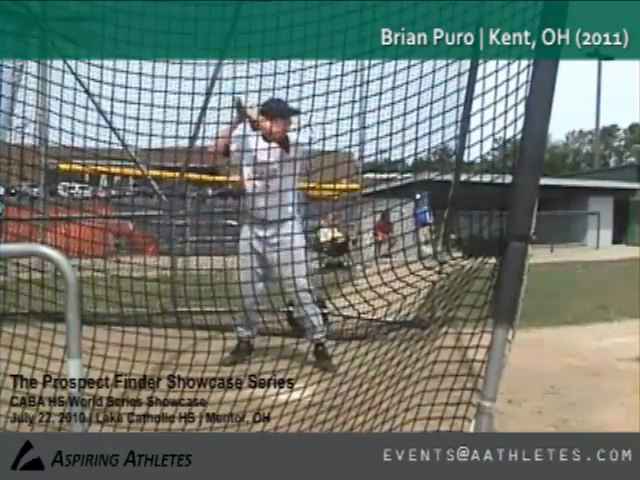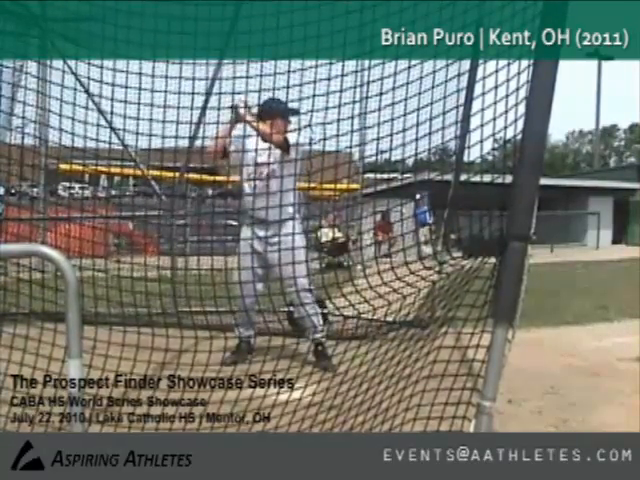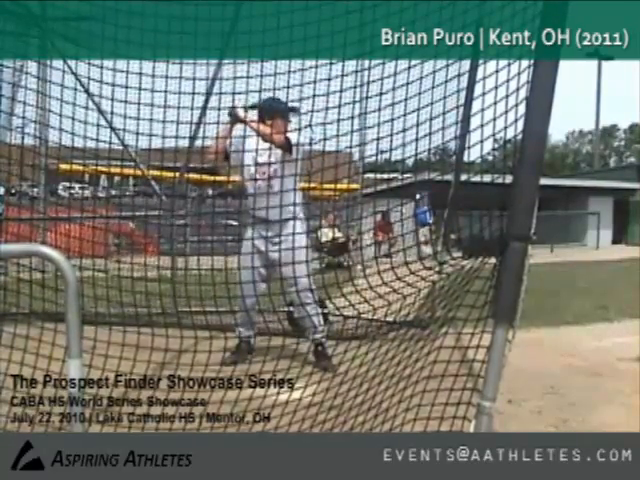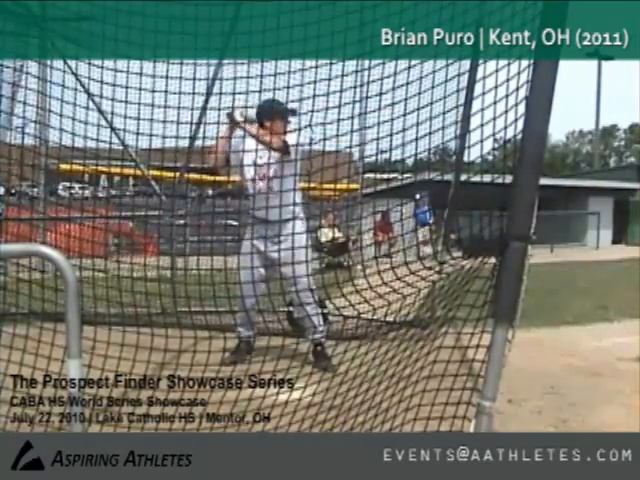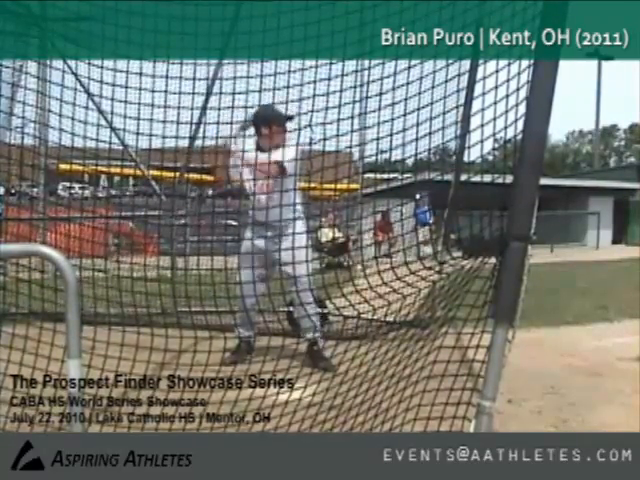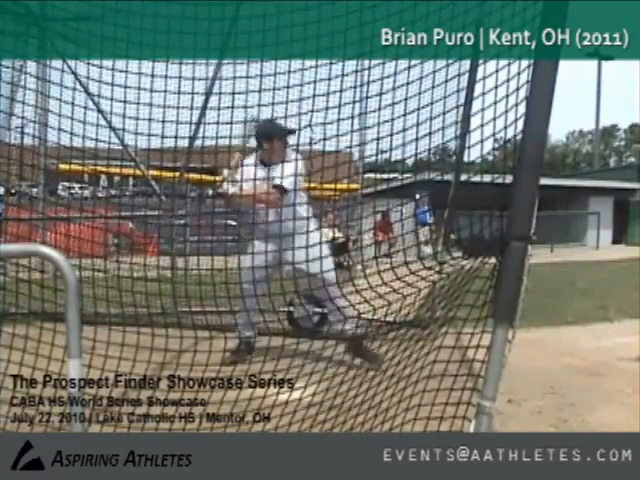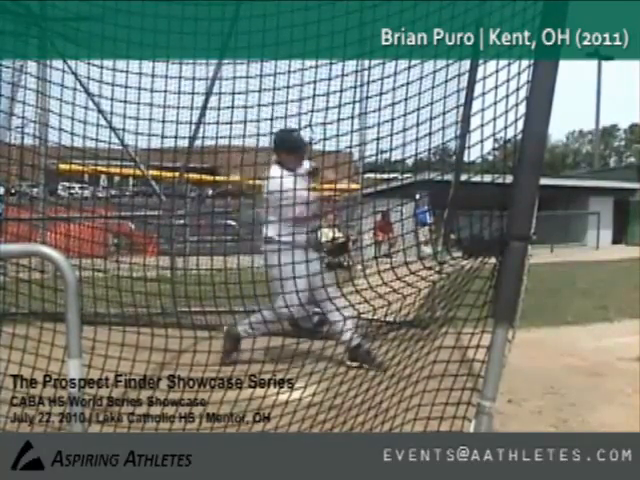
dt=0.2s
person 1, frame 1
left shoulder: (295, 144)
right shoulder: (246, 142)
left elbow: (275, 135)
right elbow: (217, 149)
left wrist: (250, 113)
right wrist: (237, 121)
left hip: (285, 227)
right hip: (253, 227)
left knee: (299, 287)
right knee: (246, 288)
left ankle: (319, 345)
right ankle: (244, 342)
person 1, frame 2
left shoulder: (294, 143)
right shoulder: (245, 143)
left elbow: (274, 139)
right elbow: (214, 151)
left wrist: (247, 118)
right wrist: (233, 122)
left hip: (286, 227)
right hip: (253, 227)
left knee: (300, 286)
right knee: (246, 288)
left ankle: (319, 344)
right ankle: (245, 341)
person 1, frame 3
left shoulder: (294, 142)
right shoulder: (245, 144)
left elbow: (277, 139)
right elbow: (215, 155)
left wrist: (245, 119)
right wrist: (231, 123)
left hip: (289, 227)
right hip: (257, 227)
left knee: (302, 286)
right knee: (248, 288)
left ankle: (319, 345)
right ankle: (245, 341)
person 1, frame 4
left shoulder: (293, 143)
right shoulder: (244, 145)
left elbow: (275, 146)
right elbow: (216, 161)
left wrist: (242, 124)
right wrist: (228, 130)
left hip: (289, 226)
right hip: (257, 227)
left knee: (302, 286)
right knee: (247, 288)
left ankle: (318, 345)
right ankle: (245, 342)
person 1, frame 5
left shoulder: (290, 150)
right shoulder: (244, 151)
left elbow: (270, 170)
left wrist: (239, 157)
right wrist: (228, 158)
left hip: (291, 228)
right hip: (257, 230)
left knee: (302, 286)
right knee: (248, 287)
left ankle: (314, 346)
right ankle: (245, 341)
person 1, frame 6
left shoulder: (292, 162)
right shoulder: (248, 166)
left elbow: (272, 197)
right elbow: (244, 202)
left wrist: (238, 193)
left hip: (304, 236)
right hip: (267, 238)
left knee: (329, 287)
right knee: (249, 289)
left ankle: (354, 338)
right ankle: (245, 342)
person 1, frame 7
left shoulder: (303, 167)
right shoulder: (277, 179)
right elbow: (306, 214)
left hip: (303, 244)
right hip: (284, 248)
left knee: (326, 297)
right knee: (290, 305)
left ankle: (354, 346)
right ankle: (236, 334)
